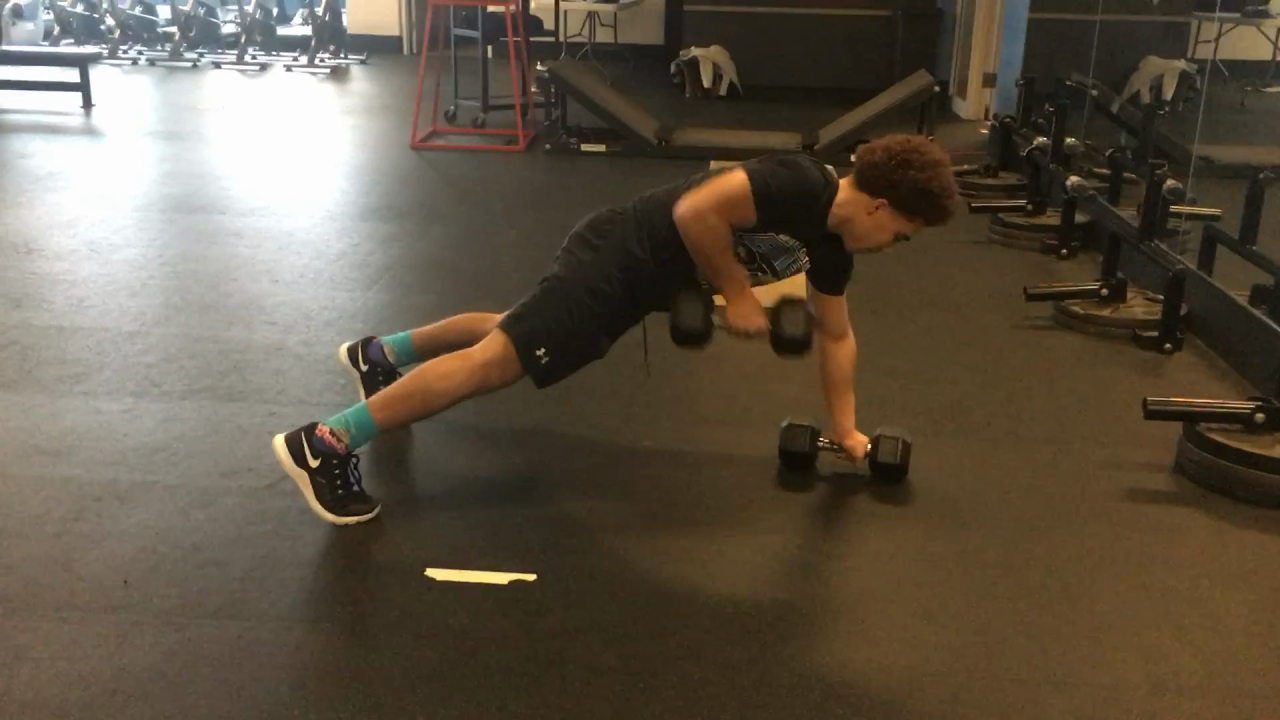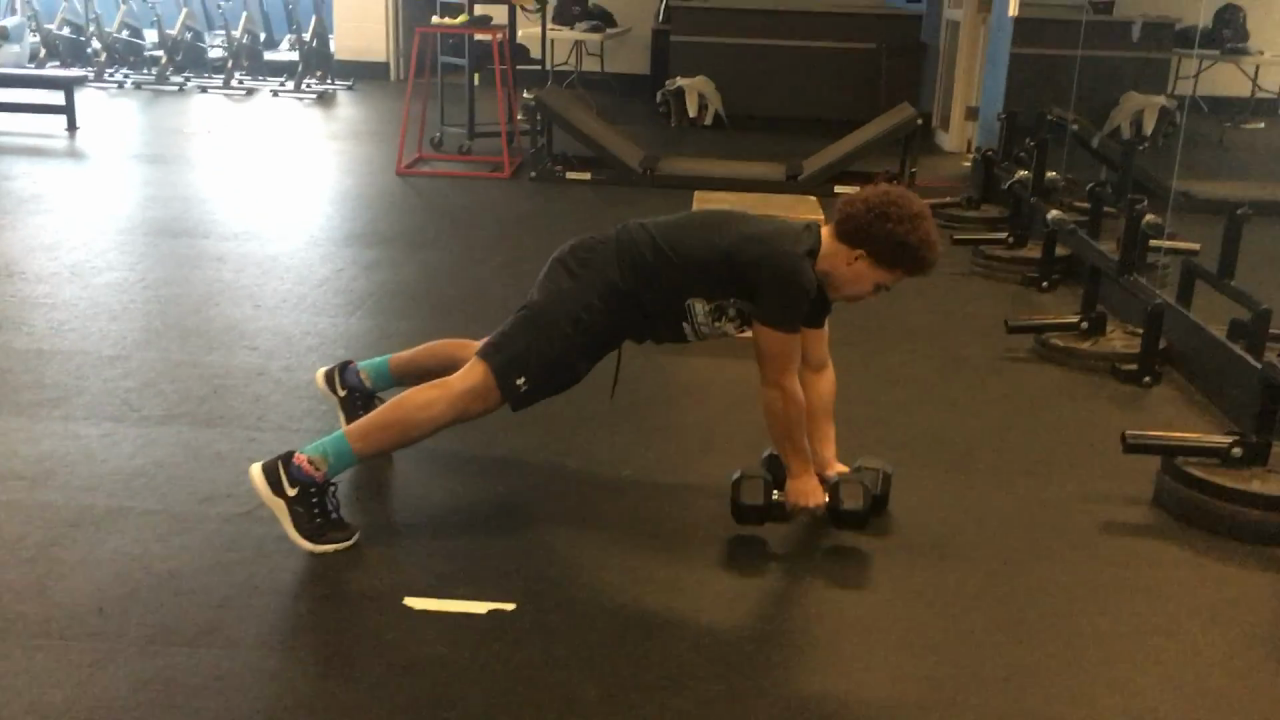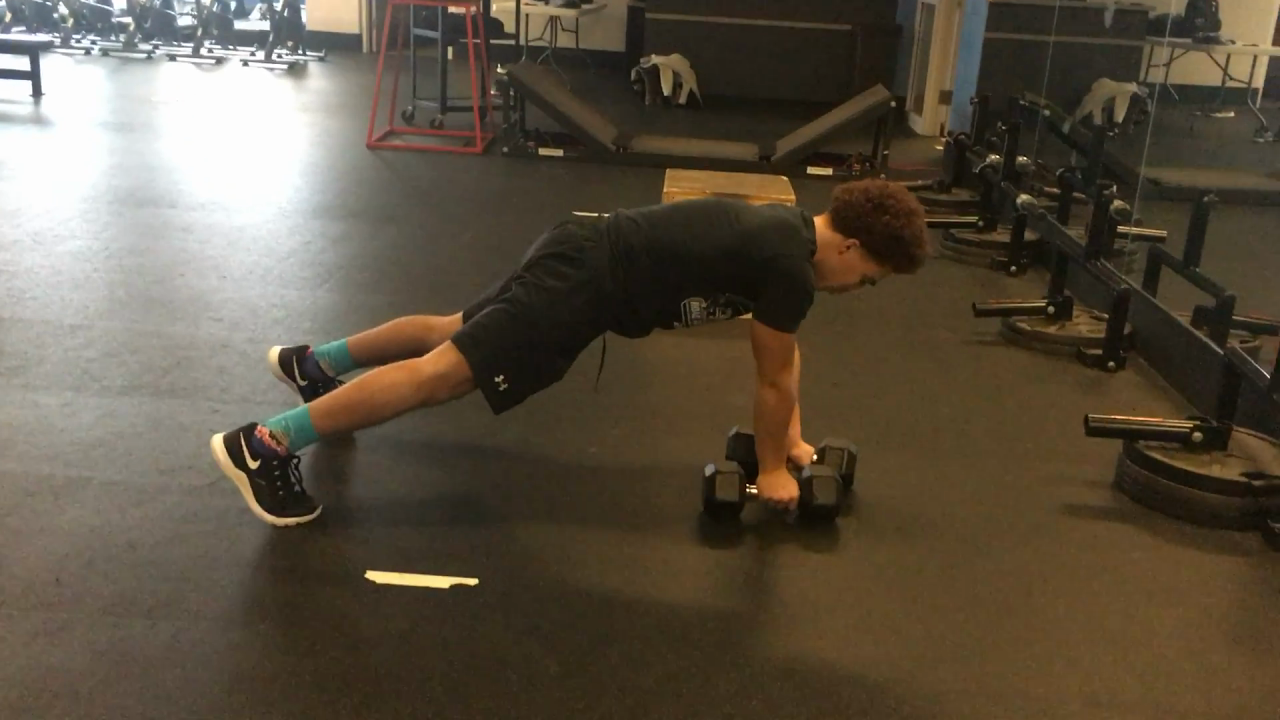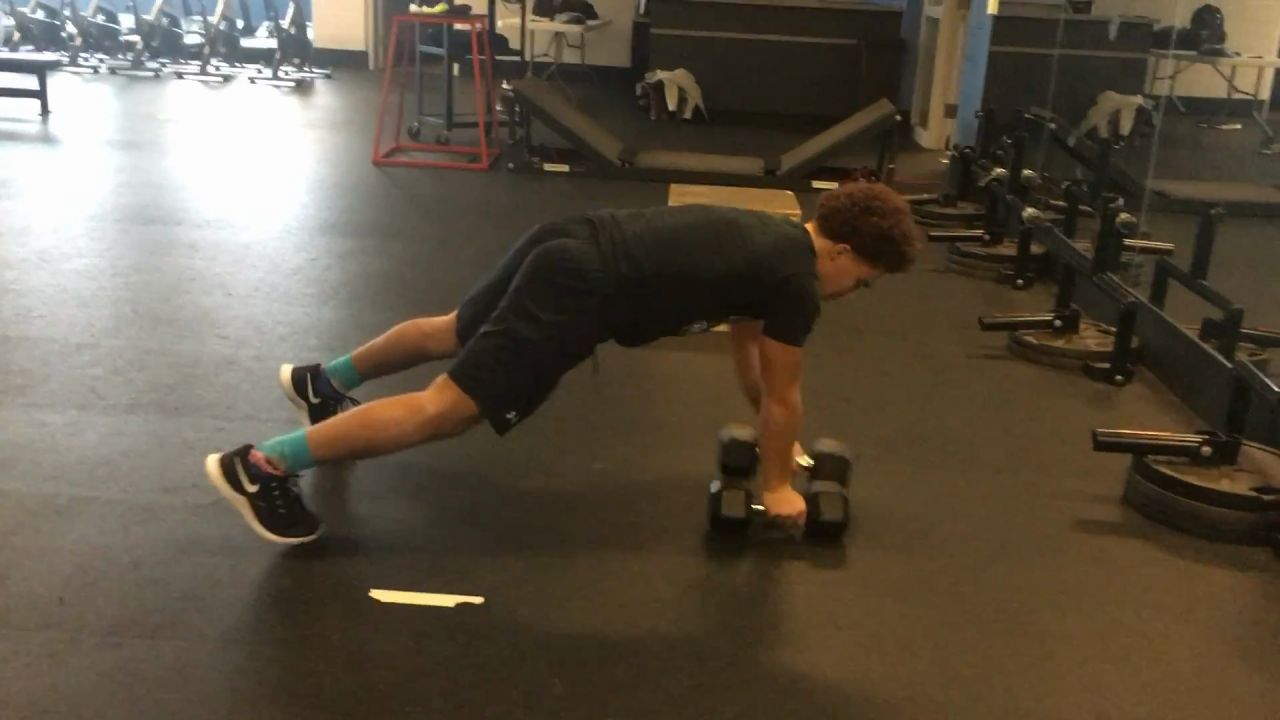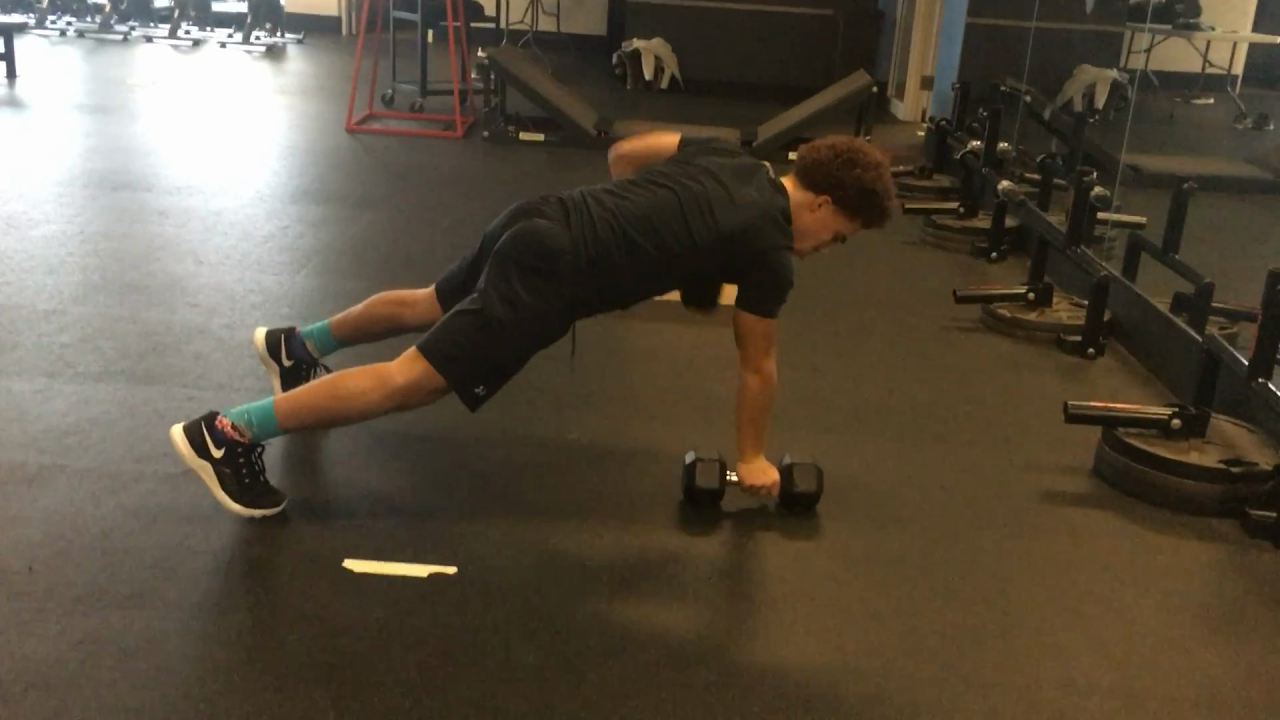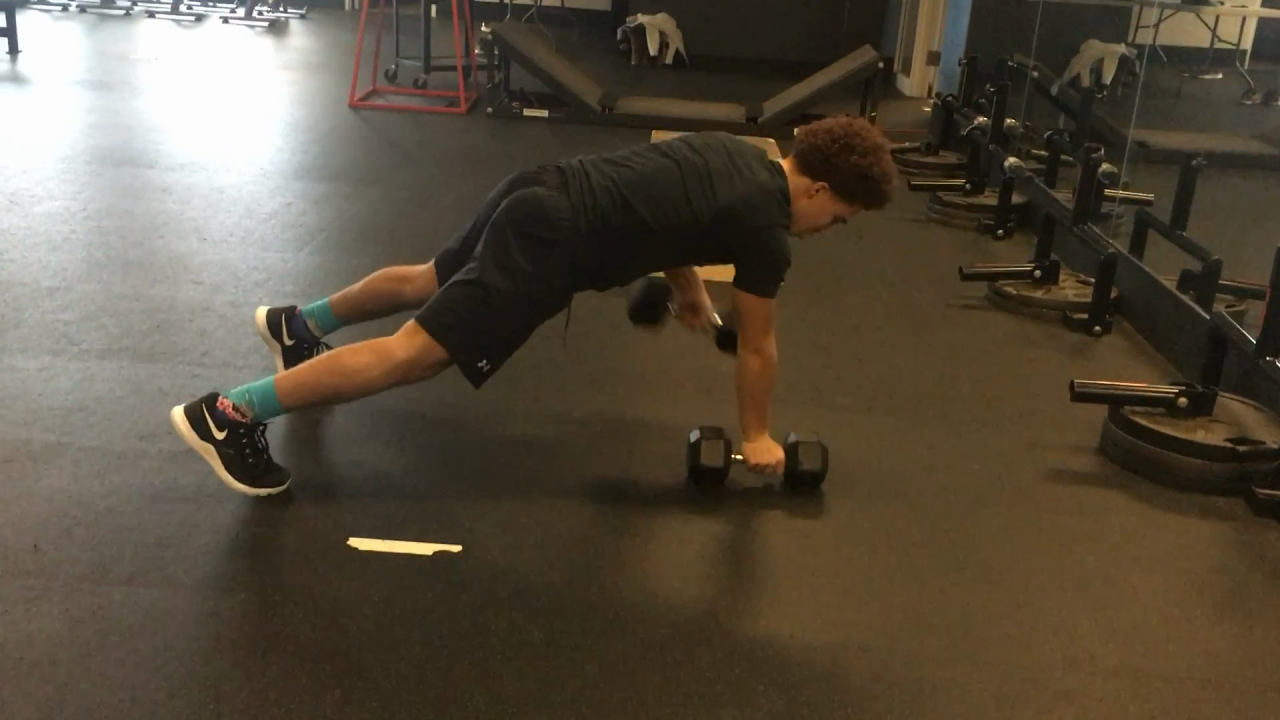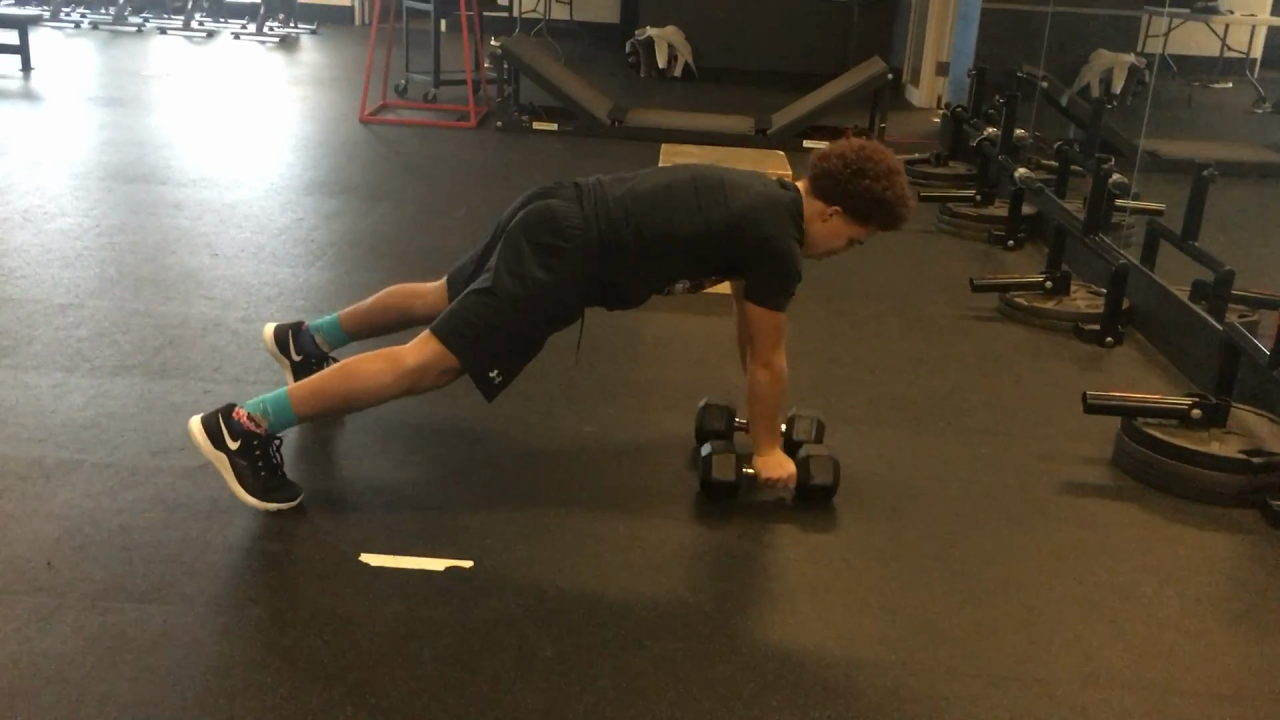
dt=0.4s
person 1, frame 1
left shoulder: (830, 242)
right shoulder: (799, 182)
left elbow: (835, 335)
right elbow: (693, 211)
left wrist: (845, 428)
right wrist: (737, 296)
left hip: (636, 279)
right hip: (617, 257)
left knee: (511, 326)
right knee: (496, 360)
left ankle: (380, 351)
right ankle: (323, 444)
person 1, frame 2
left shoulder: (811, 268)
right shoulder: (785, 269)
left elbow: (817, 369)
right elbow: (779, 386)
left wrist: (828, 457)
right wrist: (799, 475)
left hip: (606, 286)
right hip: (598, 285)
left knee: (489, 354)
right knee: (475, 387)
left ankle: (356, 377)
right ankle: (300, 471)
person 1, frame 3
left shoulder: (787, 233)
right shoulder: (792, 268)
left elbow: (779, 363)
right elbow: (774, 382)
left wrist: (793, 438)
right wrist: (771, 469)
left hip: (580, 255)
right hip: (584, 282)
left knee: (451, 330)
right knee: (443, 373)
left ankle: (309, 362)
right ankle: (263, 445)
person 1, frame 4
left shoulder: (774, 233)
right shoulder: (797, 284)
left elbow: (738, 320)
right elbow: (784, 397)
left wrist: (773, 431)
right wrist: (776, 486)
left hip: (564, 244)
right hip: (579, 290)
left knee: (454, 332)
right knee: (446, 407)
left ankle: (322, 381)
right ankle: (261, 467)
person 1, frame 5
left shoulder: (734, 159)
right shoulder: (770, 251)
left elbow: (627, 151)
right elbow: (757, 368)
right wrist: (751, 460)
left hip: (536, 222)
right hip: (554, 273)
left knee: (430, 307)
right knee: (413, 379)
left ankle: (294, 345)
right ankle: (226, 434)
person 1, frame 6
left shoulder: (737, 153)
right shoulder: (766, 228)
right elbow: (759, 348)
left wrist: (688, 298)
right wrist: (755, 437)
left hip: (536, 191)
right hip: (549, 241)
left knee: (428, 283)
right knee: (416, 351)
left ankle: (295, 323)
right ankle: (227, 415)
person 1, frame 7
left shoulder: (766, 199)
right shoulder: (778, 244)
left elbow: (748, 329)
right elbow: (768, 358)
left wrist: (757, 410)
right wrist: (766, 449)
left hip: (554, 212)
right hip: (562, 258)
left knee: (441, 299)
right knee: (428, 360)
left ankle: (307, 339)
right ankle: (243, 426)
